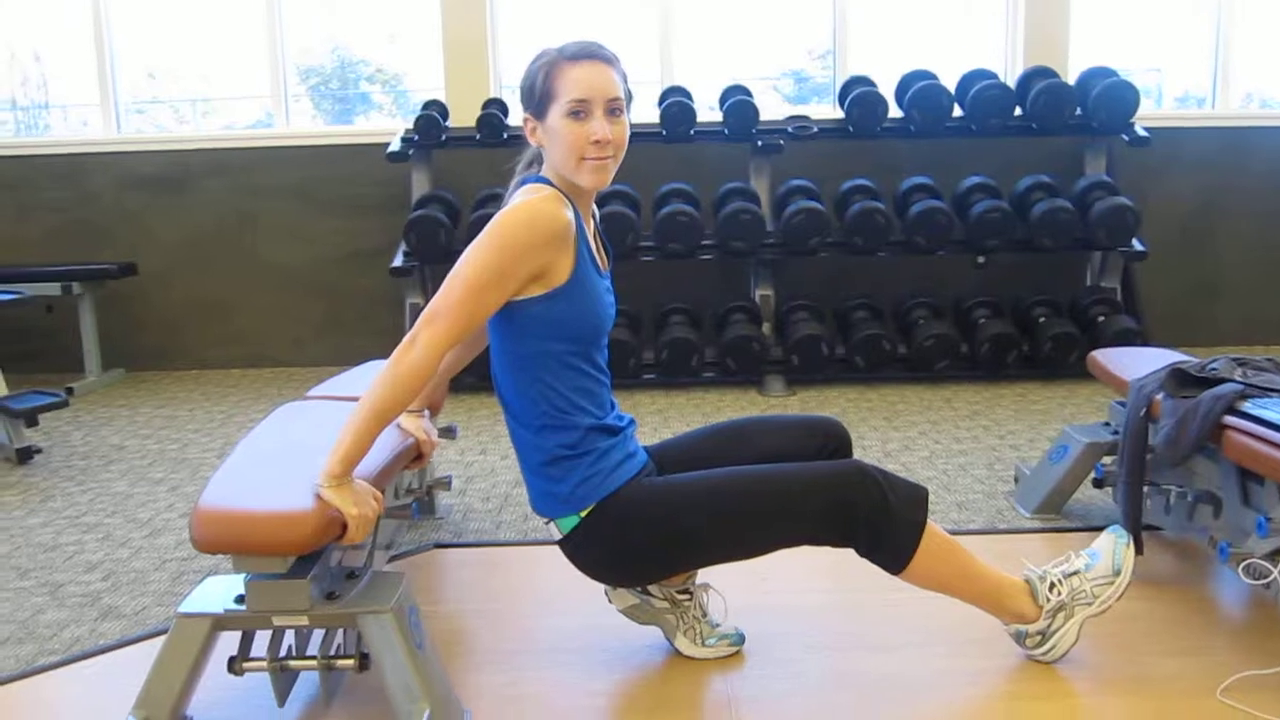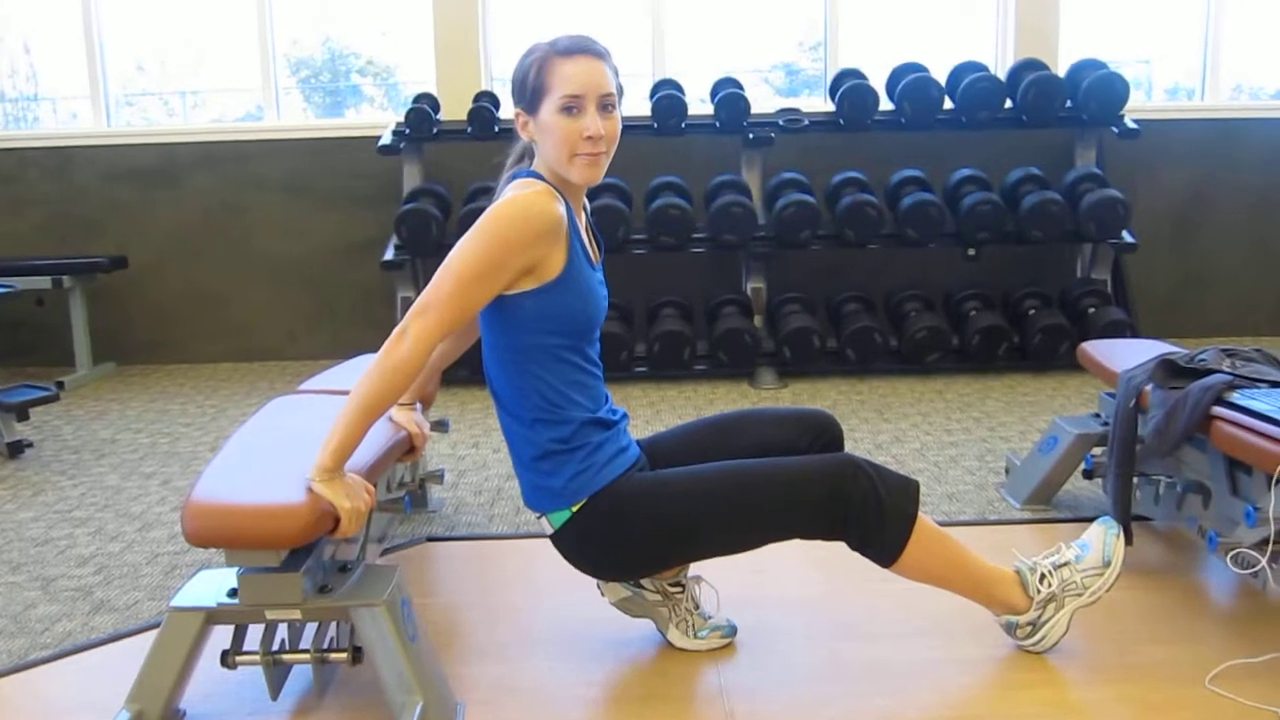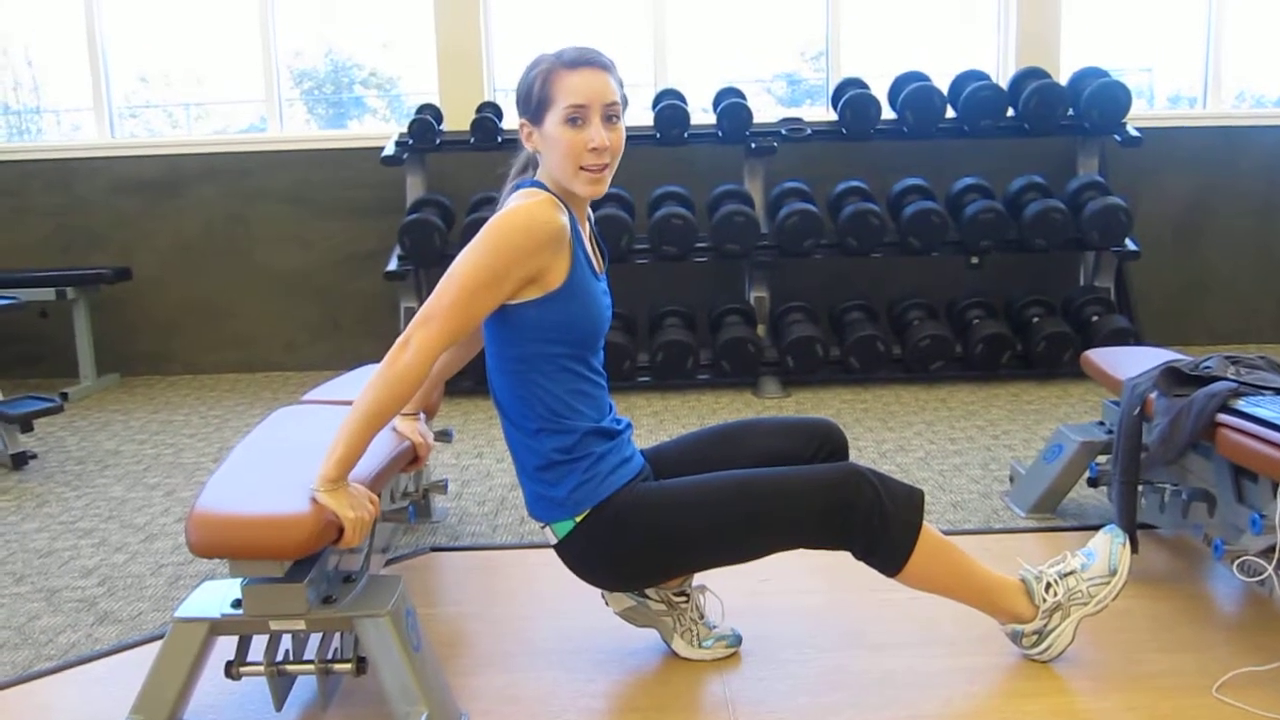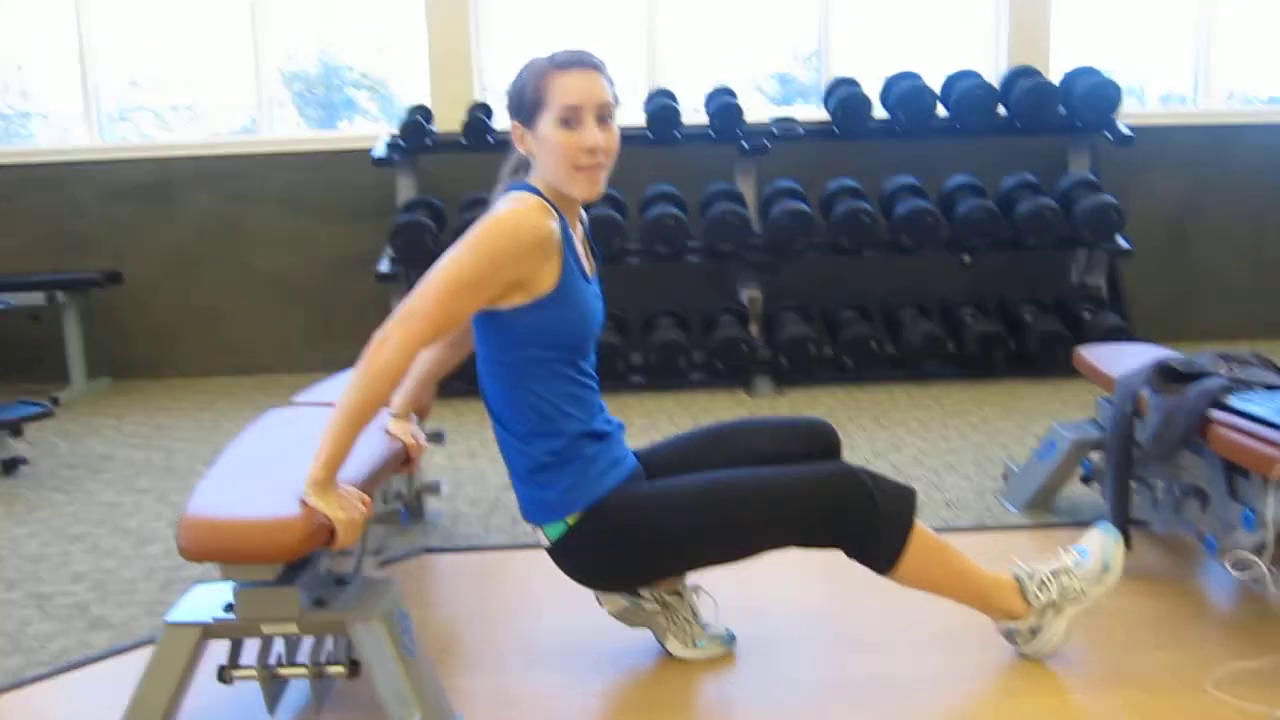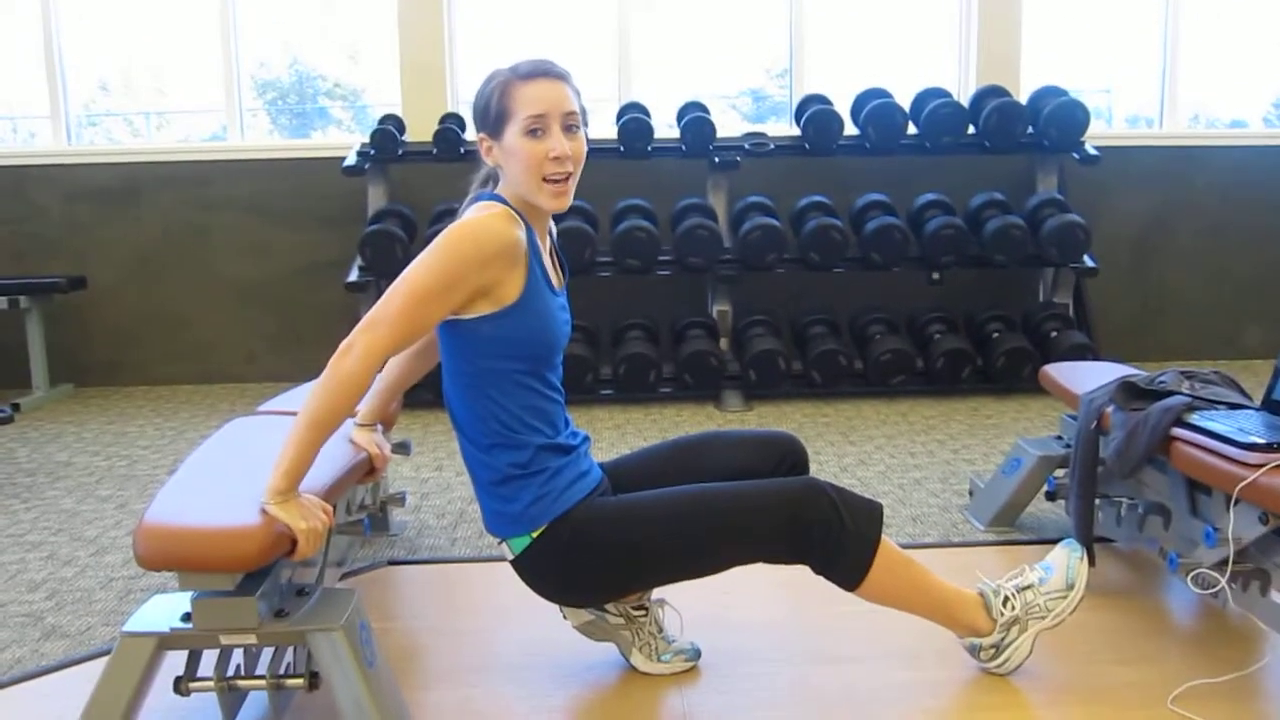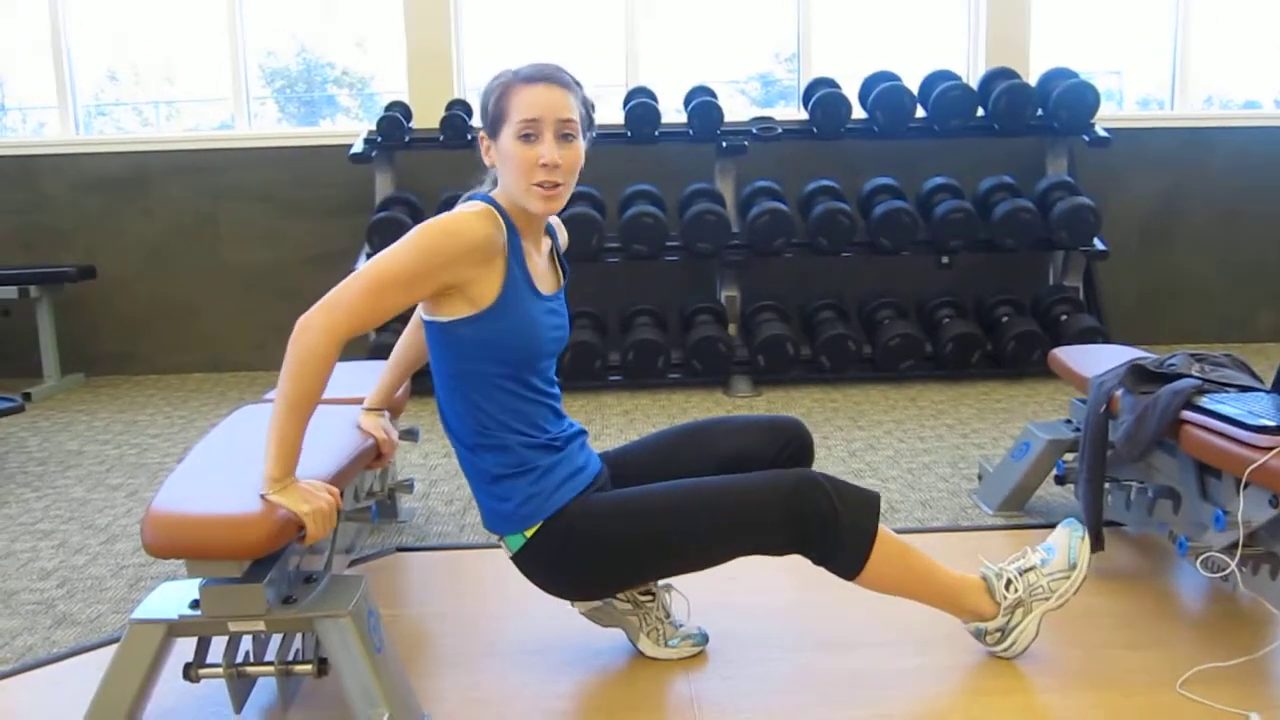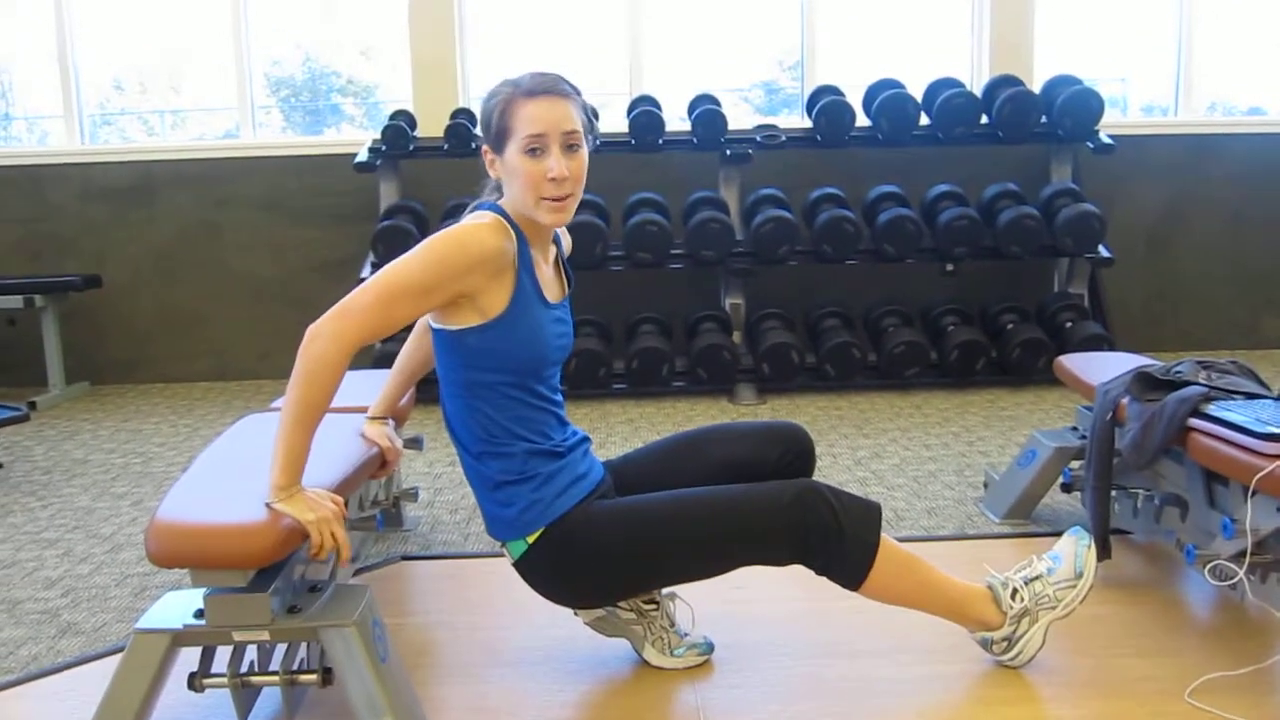
dt=0.7s
person 1, frame 1
left shoulder: (573, 210)
right shoulder: (537, 216)
left elbow: (477, 326)
right elbow: (428, 336)
left wrist: (421, 409)
right wrist: (338, 479)
left hip: (623, 474)
right hip: (604, 515)
left knee: (822, 440)
right knee: (854, 494)
left ankle: (664, 584)
right ankle: (1033, 609)
person 1, frame 2
left shoulder: (565, 204)
right shoulder: (530, 210)
left elbow: (467, 315)
right elbow: (418, 330)
left wrist: (413, 402)
right wrist: (329, 472)
left hip: (615, 467)
right hip: (594, 509)
left knee: (814, 433)
right knee: (847, 489)
left ankle: (658, 578)
right ankle: (1023, 599)
person 1, frame 3
left shoulder: (570, 214)
right shoulder: (533, 219)
left elbow: (469, 327)
right elbow: (420, 339)
left wrist: (415, 414)
right wrist: (333, 483)
left hip: (617, 476)
right hip: (599, 518)
left knee: (818, 443)
right knee: (851, 498)
left ankle: (662, 589)
right ankle: (1029, 609)
person 1, frame 4
left shoulder: (562, 218)
right shoulder: (523, 224)
left elbow: (462, 321)
right elbow: (398, 336)
left wrist: (407, 411)
right wrist: (323, 484)
left hip: (611, 477)
right hip: (590, 520)
left knee: (811, 443)
right knee: (842, 495)
left ankle: (654, 587)
right ankle: (1019, 606)
person 1, frame 5
left shoulder: (534, 229)
right shoulder: (488, 232)
left elbow: (429, 332)
right elbow: (361, 347)
left wrist: (370, 425)
right wrist: (283, 495)
left hip: (577, 490)
right hip: (556, 534)
left knee: (779, 456)
right knee: (810, 512)
left ankle: (620, 603)
right ankle: (986, 621)
person 1, frame 6
left shoulder: (547, 233)
right shoulder: (470, 233)
left elbow: (439, 314)
right elbow: (319, 326)
left wrist: (379, 407)
right wrist: (282, 482)
left hip: (580, 481)
right hip: (553, 529)
left knee: (782, 442)
right knee: (806, 503)
left ankle: (629, 588)
right ankle: (988, 607)
person 1, frame 7
left shoulder: (551, 241)
right shoulder: (482, 243)
left elbow: (437, 322)
right elbow: (330, 335)
left wrist: (382, 417)
right wrist: (288, 491)
left hip: (584, 488)
right hip: (557, 535)
left knee: (784, 449)
right knee: (807, 514)
left ankle: (632, 598)
right ankle: (996, 614)
